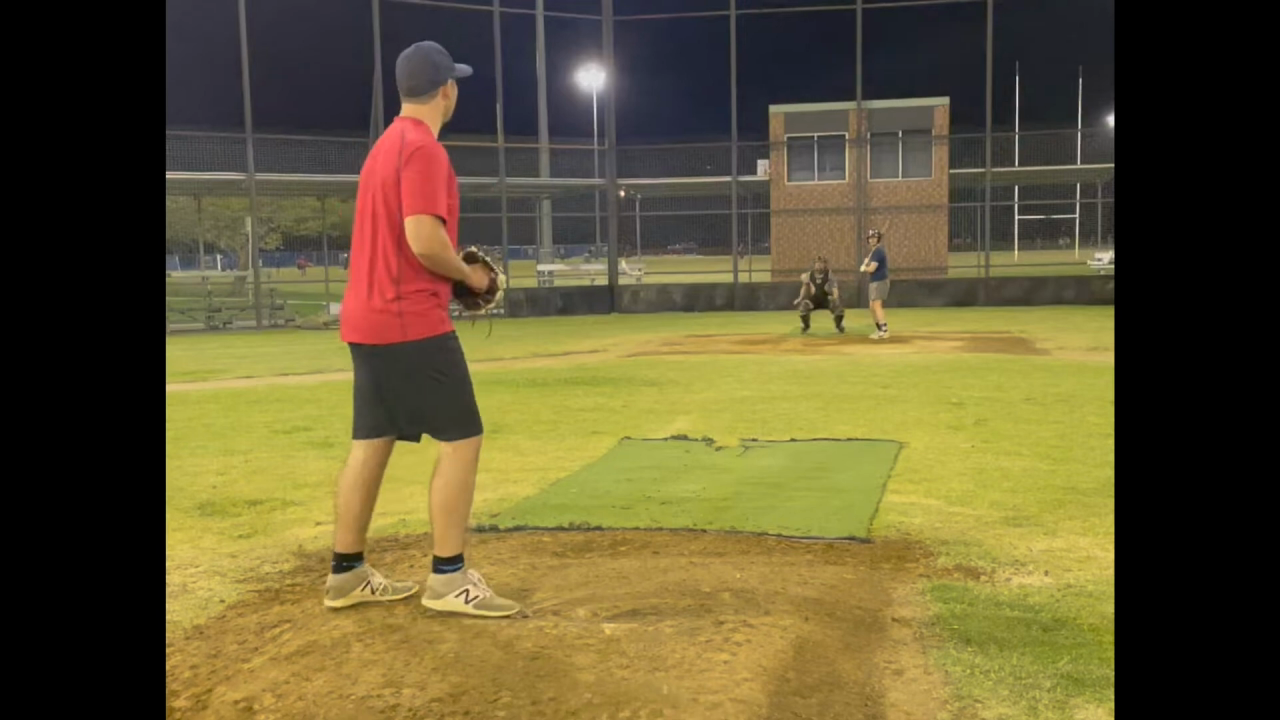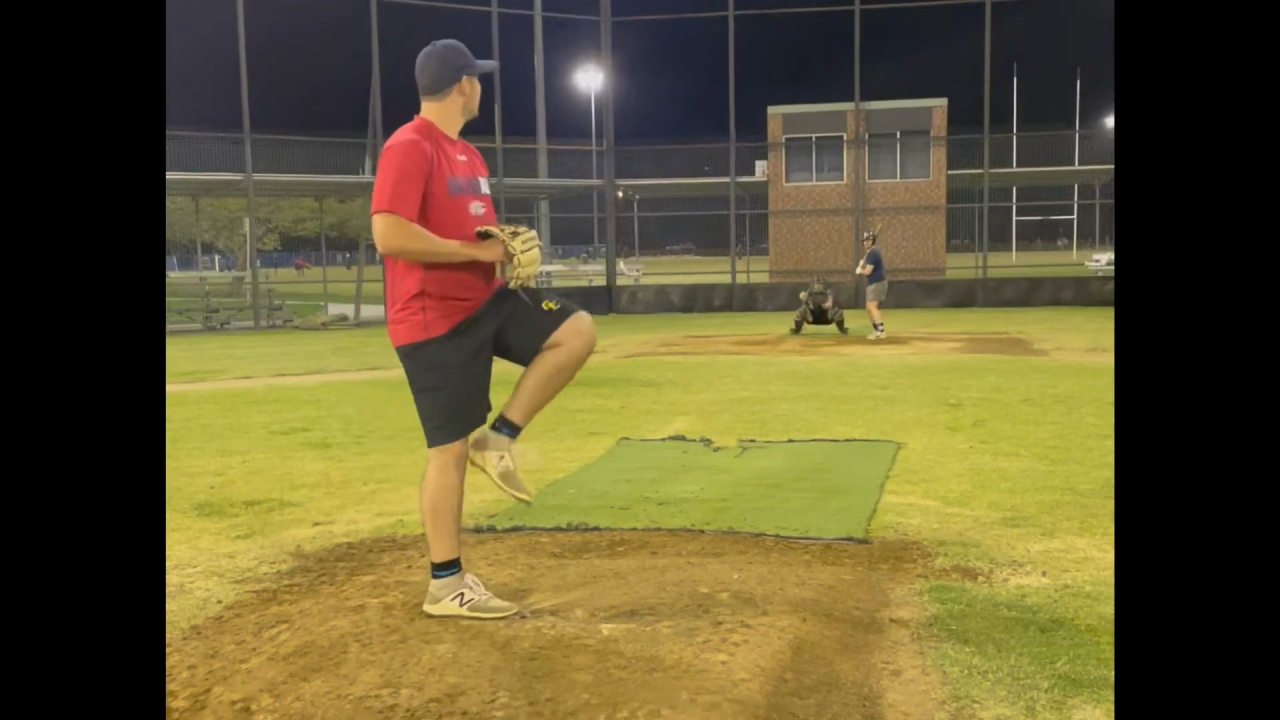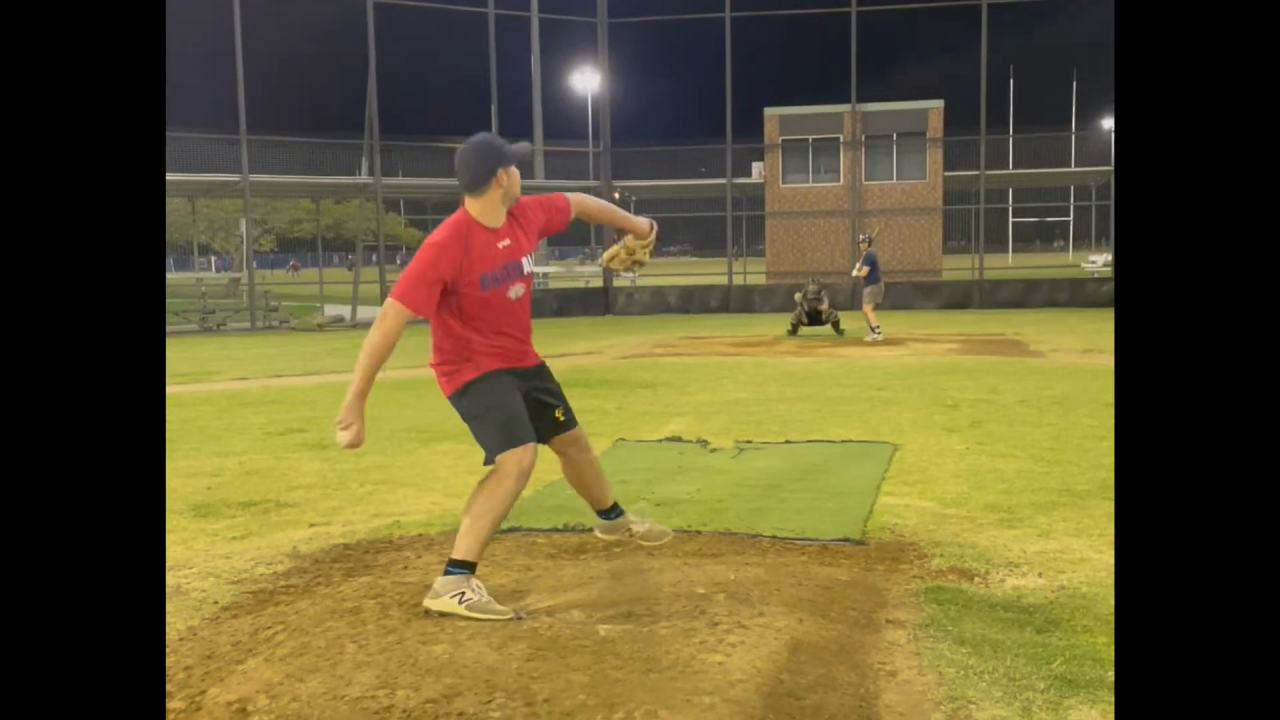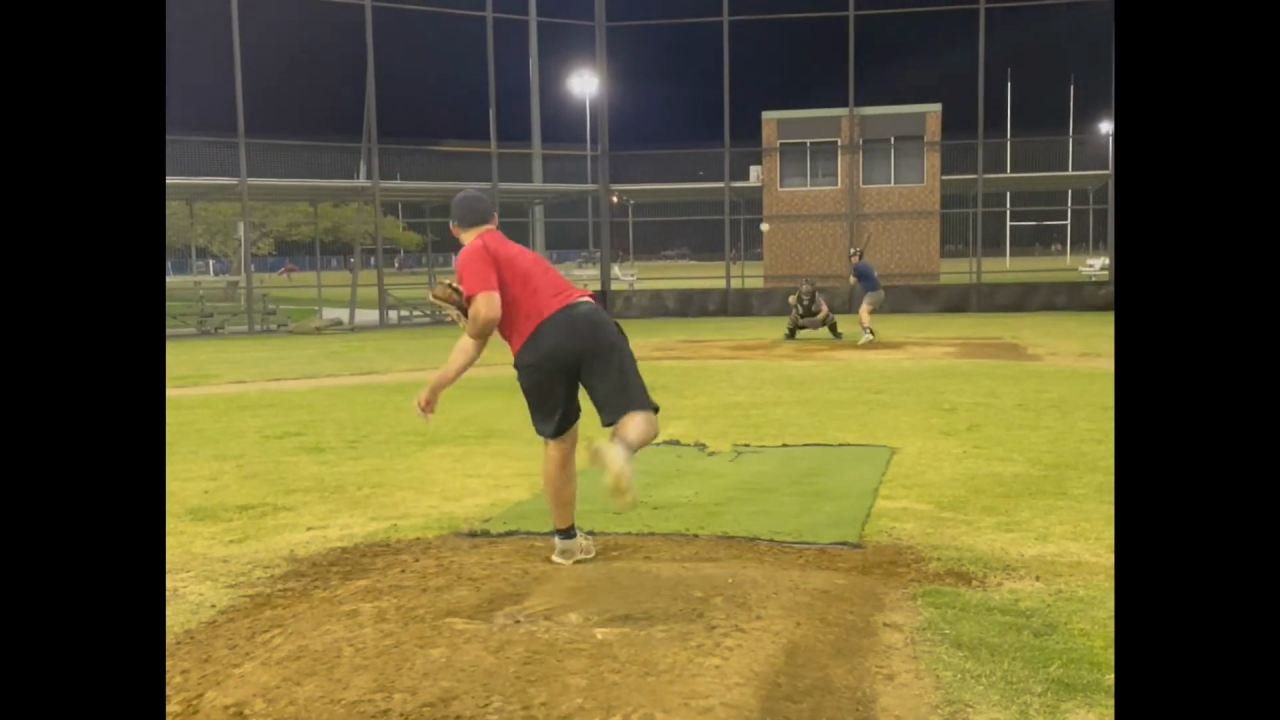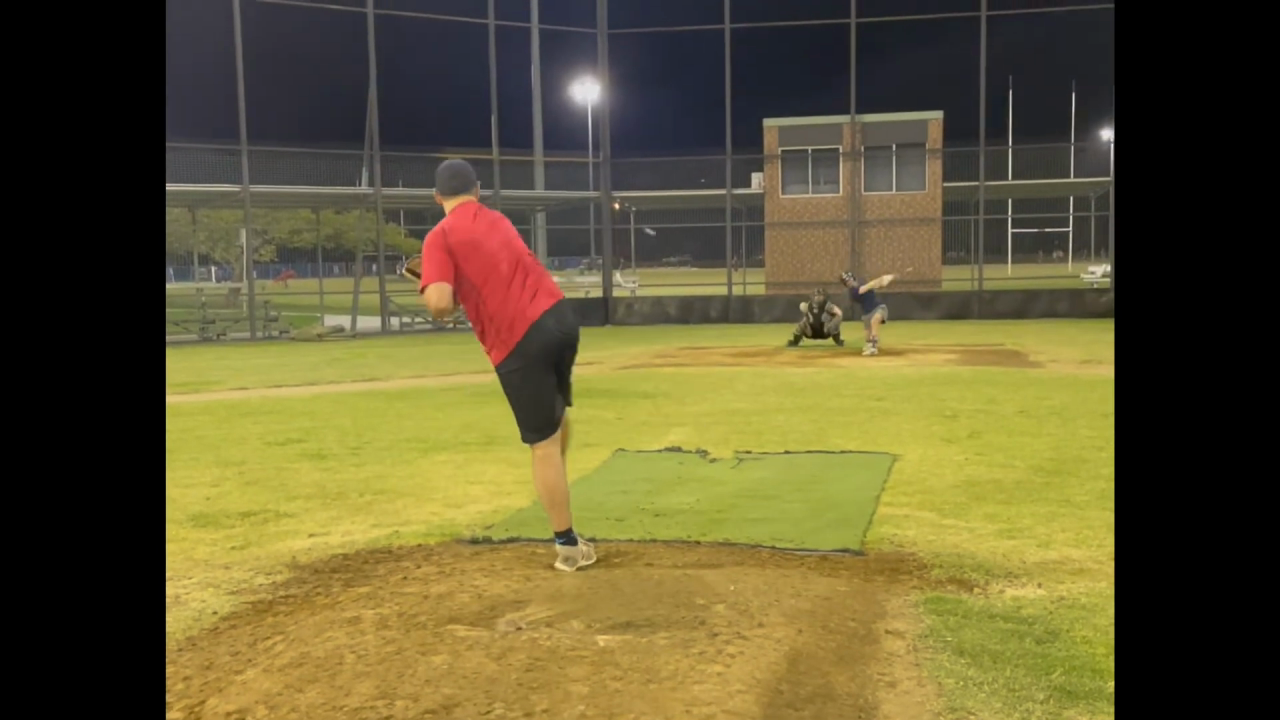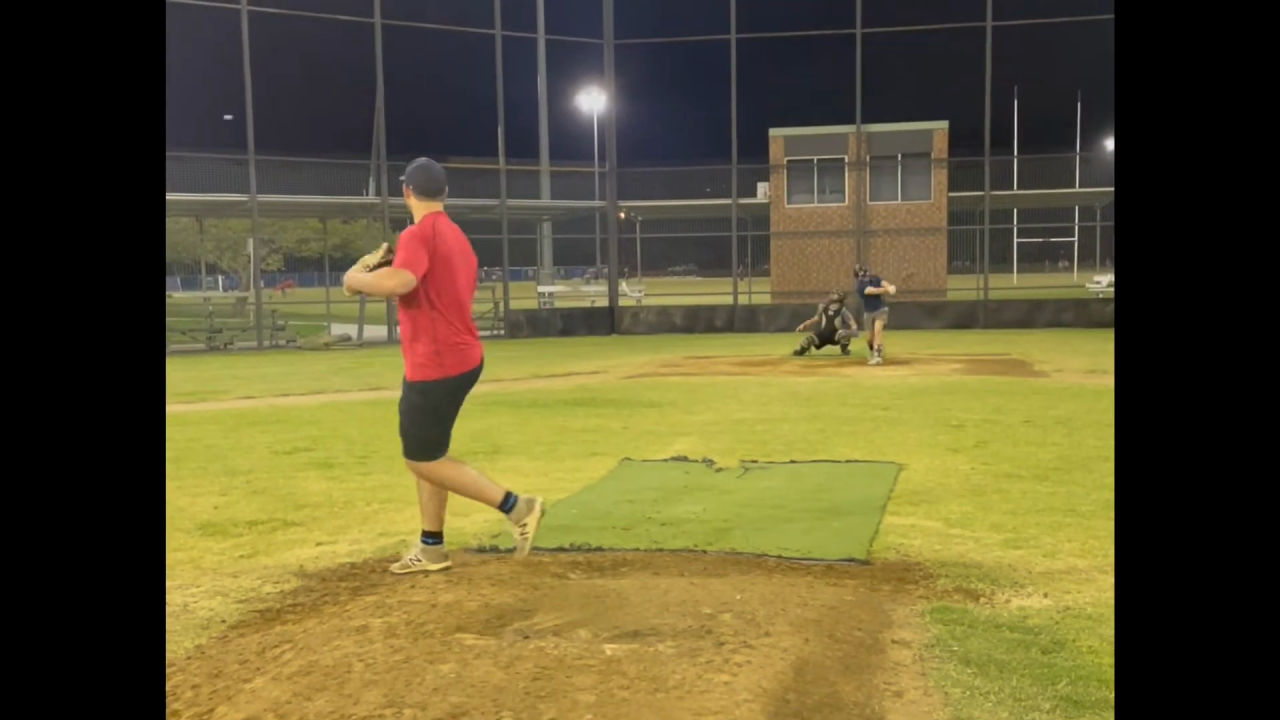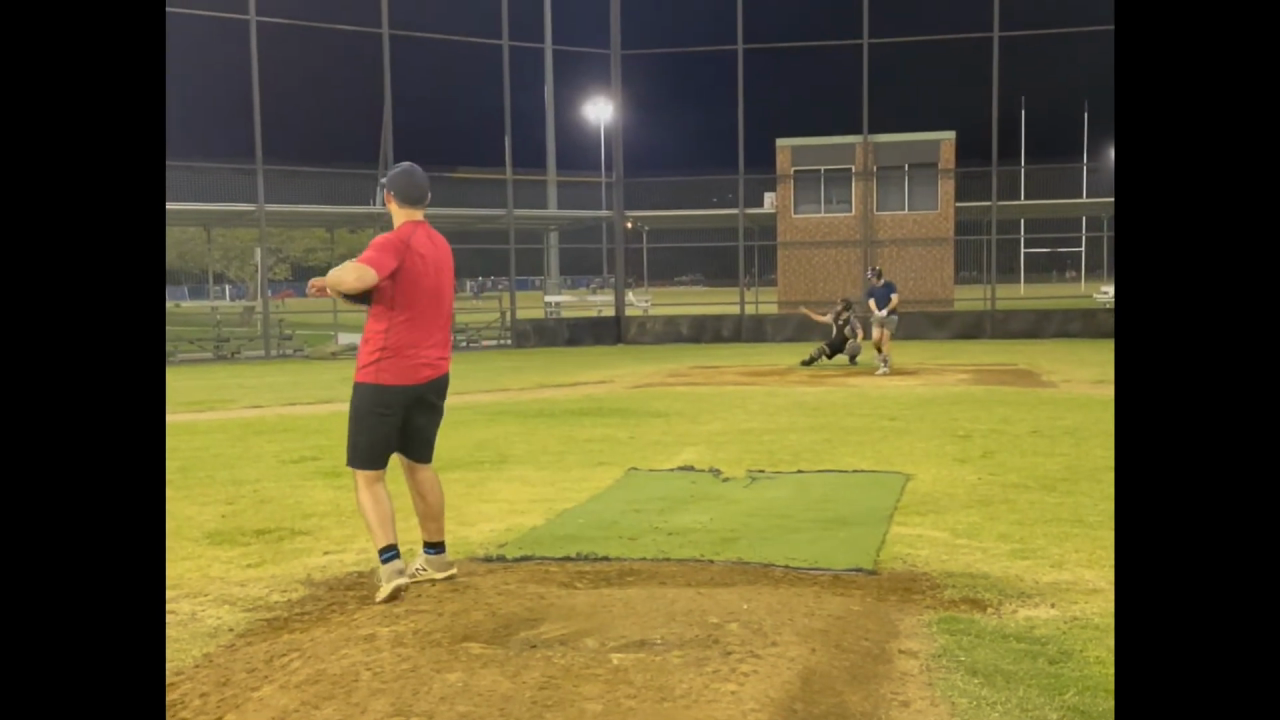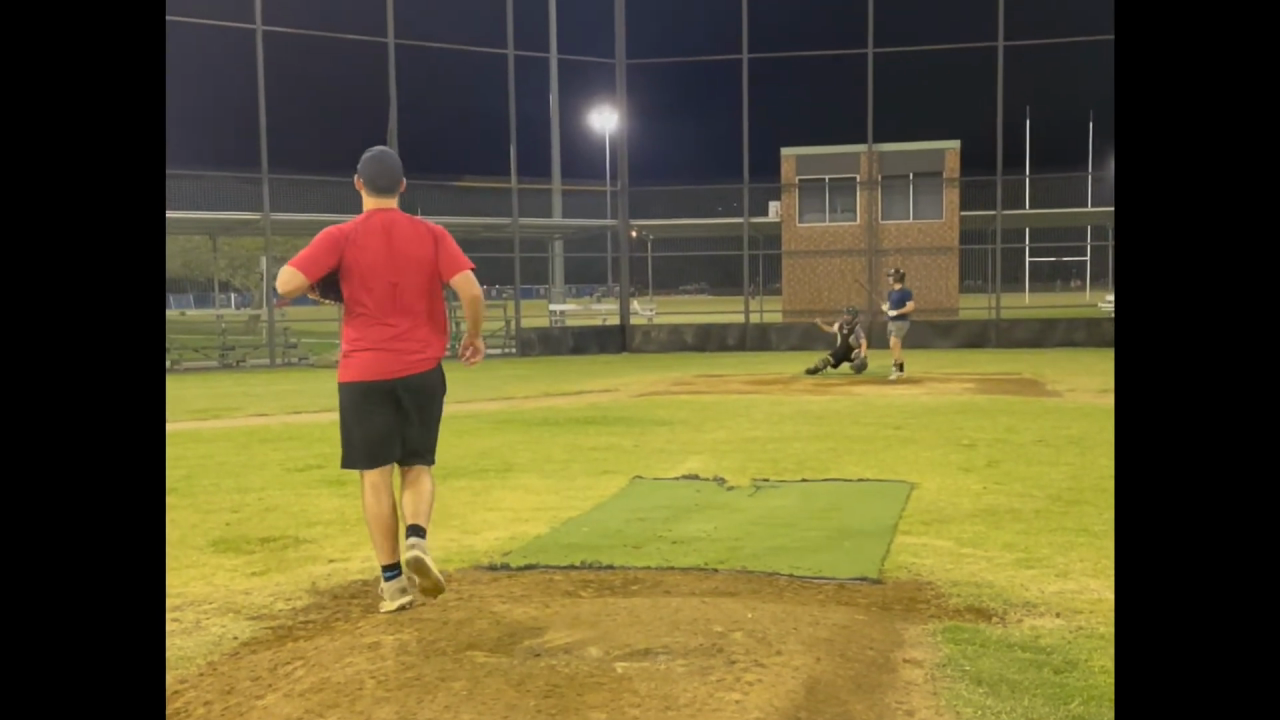
dt=0.5s
person 1, frame 1
left shoulder: (388, 145)
right shoulder: (424, 148)
right elbow: (423, 240)
left wrist: (457, 268)
right wrist: (469, 274)
left hip: (373, 320)
right hip: (412, 322)
left knee: (372, 445)
right knee: (462, 439)
left ankle: (346, 573)
right ankle: (449, 578)
person 1, frame 2
left shoulder: (469, 155)
right shoulder: (408, 147)
right elbow: (389, 236)
left wrist: (509, 246)
right wrist: (475, 251)
left hip: (485, 301)
right hip: (433, 320)
left knee: (579, 331)
right knee: (450, 447)
left ankle: (498, 436)
right ankle: (446, 585)
person 1, frame 3
left shoulder: (529, 215)
right shoulder: (447, 246)
left elbow: (577, 203)
right elbow: (389, 319)
left wrist: (631, 221)
right wrist: (354, 402)
left hip: (522, 364)
right hip: (473, 373)
left knee: (571, 437)
right knee: (516, 459)
left ankle: (613, 520)
right ankle: (454, 584)
person 1, frame 4
left shoulder: (470, 255)
right shoulder: (510, 249)
left elbow: (486, 315)
left wrist: (469, 324)
right wrist: (436, 385)
left hip: (539, 345)
right hip: (586, 323)
left knee: (559, 440)
right knee: (640, 422)
left ankle: (566, 539)
right ankle: (618, 448)
person 1, frame 5
left shoulder: (439, 237)
right shoulder: (497, 220)
left elbow: (440, 303)
left wrist: (431, 292)
left hip: (516, 344)
right hip: (557, 318)
left knee: (540, 444)
right knee: (554, 411)
left ankle: (571, 546)
right ankle: (553, 481)
person 1, frame 6
left shoulder: (420, 234)
right shoulder: (458, 238)
left elbow: (399, 282)
left wrist: (356, 278)
left hip: (436, 366)
right hip: (460, 360)
left knee: (425, 461)
right knee: (425, 454)
left ankle: (518, 506)
right ankle: (431, 546)
person 1, frame 7
left shoulder: (395, 241)
right shoulder: (441, 246)
left elbow: (355, 280)
left wrist: (332, 279)
right wrist: (337, 286)
left hip: (383, 376)
right hip: (432, 376)
left knee: (368, 475)
right knee: (419, 465)
left ankle: (390, 565)
right ankle: (436, 556)
person 1, frame 8
left shoulder: (340, 237)
right shoulder: (431, 234)
left elbow: (286, 285)
right elbow: (471, 291)
left wrist: (317, 277)
right wrist: (473, 335)
left hip: (363, 372)
right hip: (422, 370)
left knee: (376, 475)
right knee: (418, 466)
left ankle: (393, 580)
right ankle: (417, 541)
